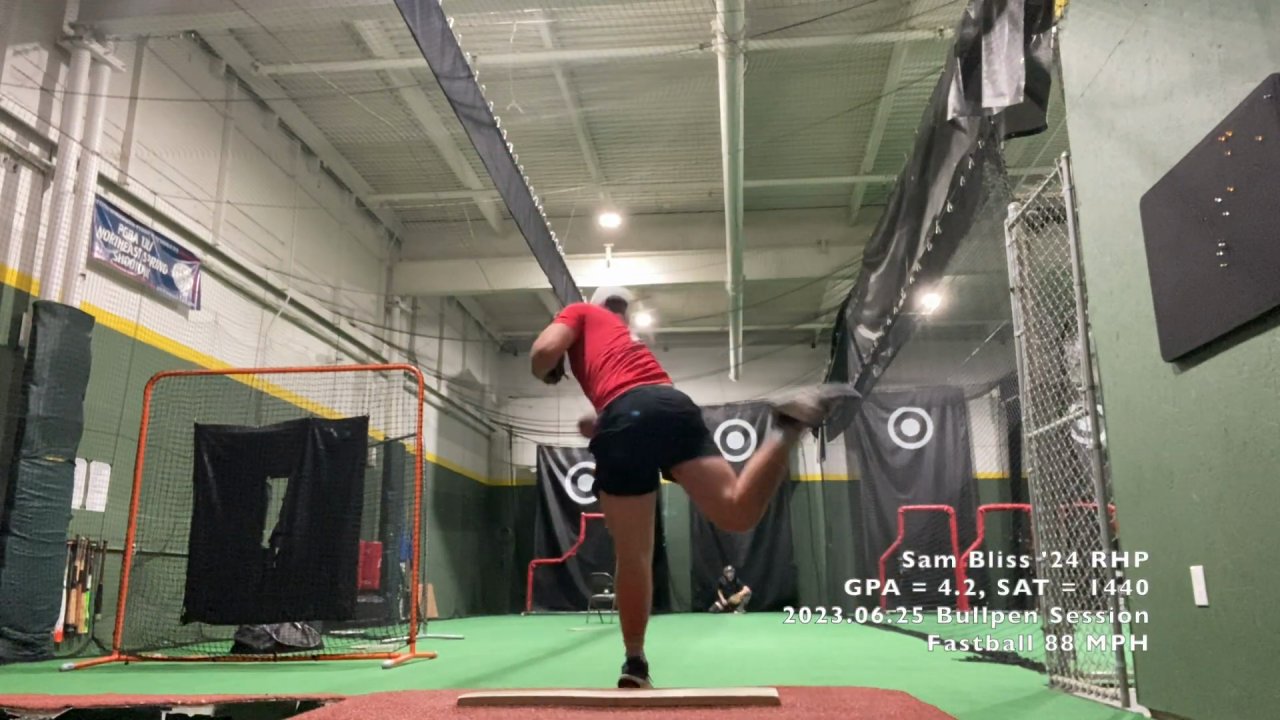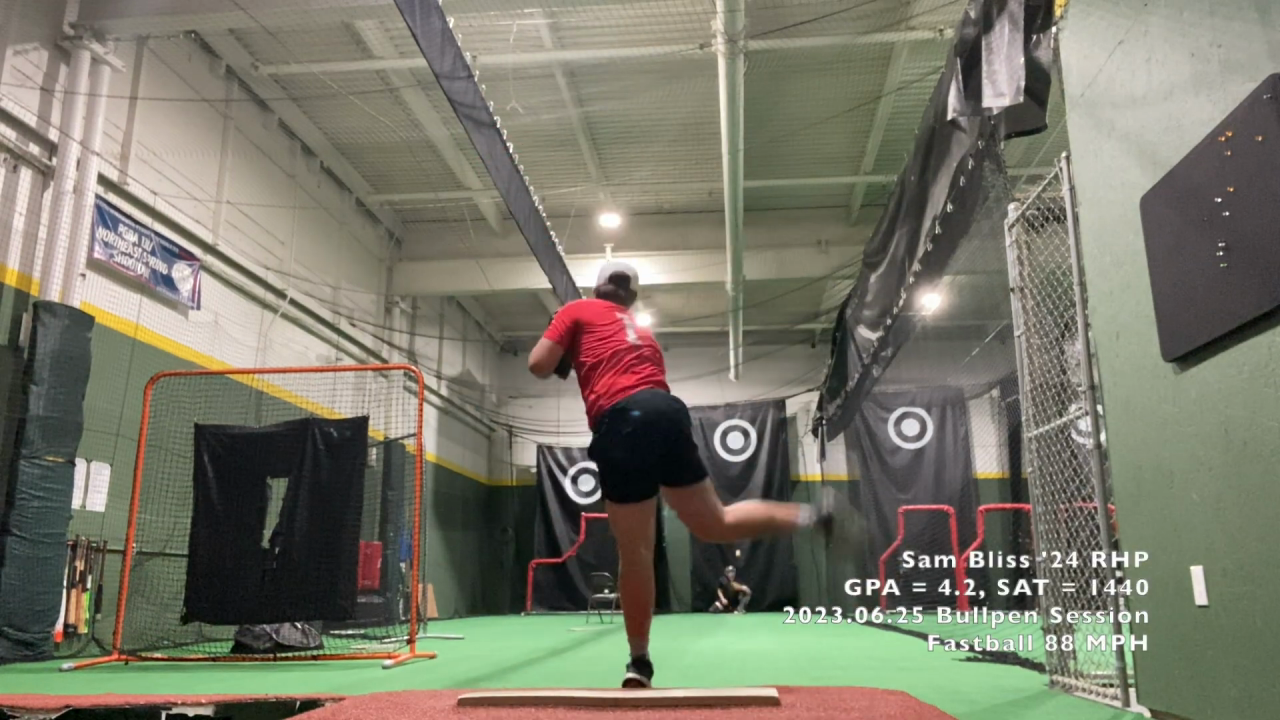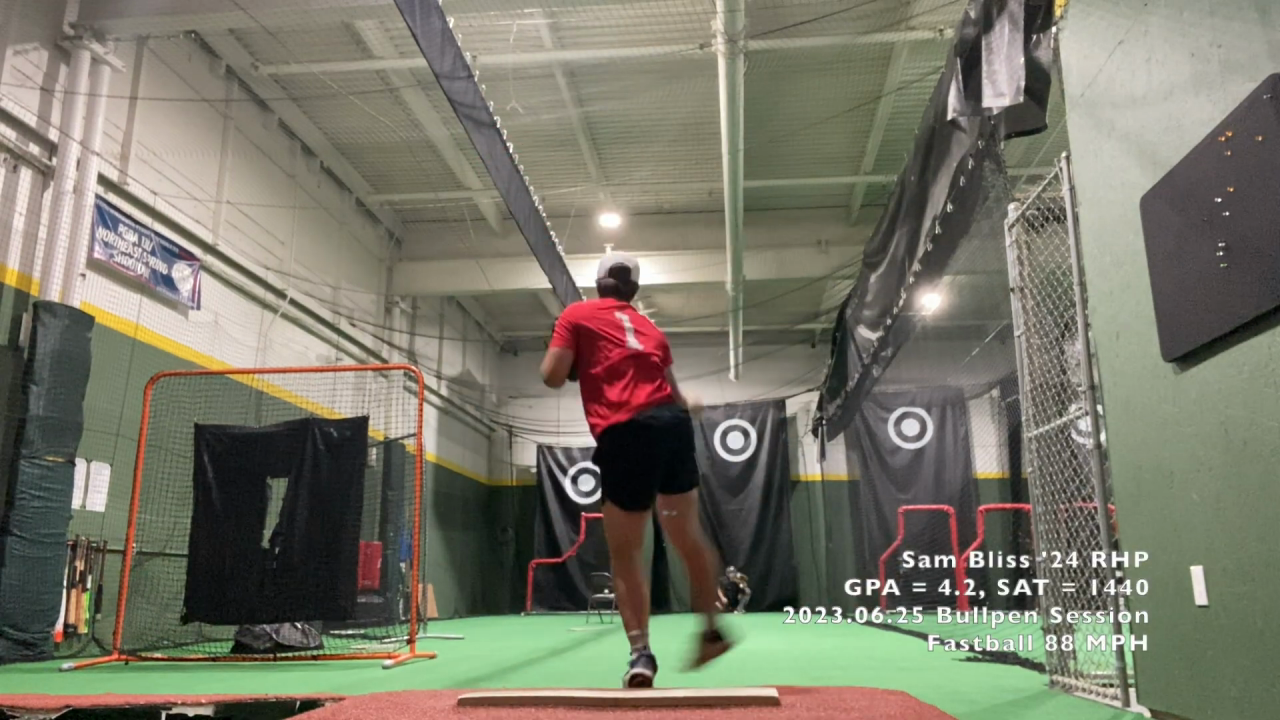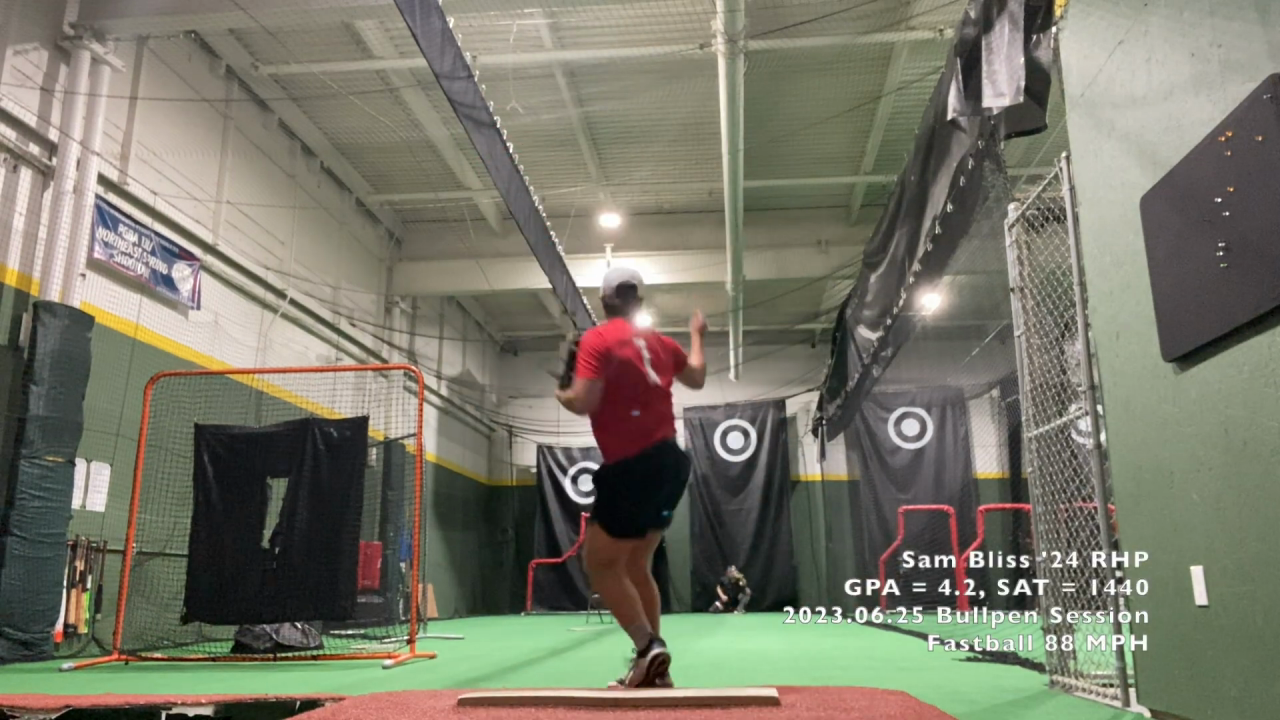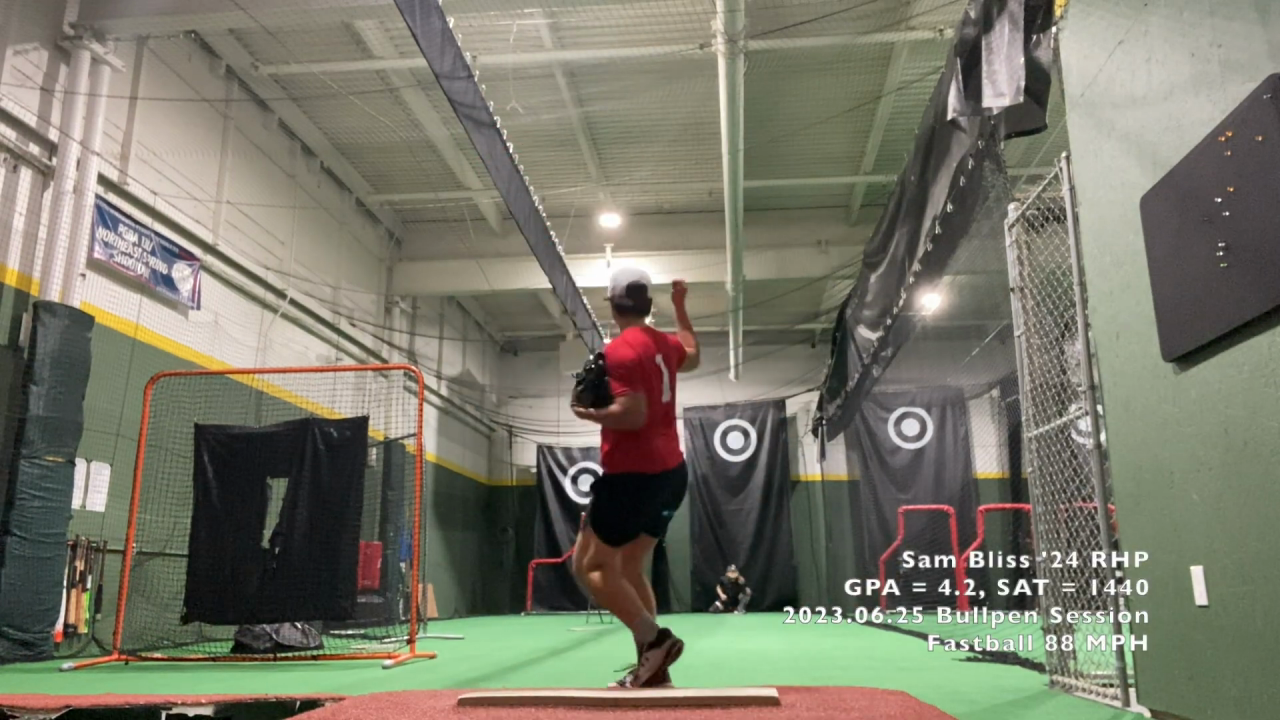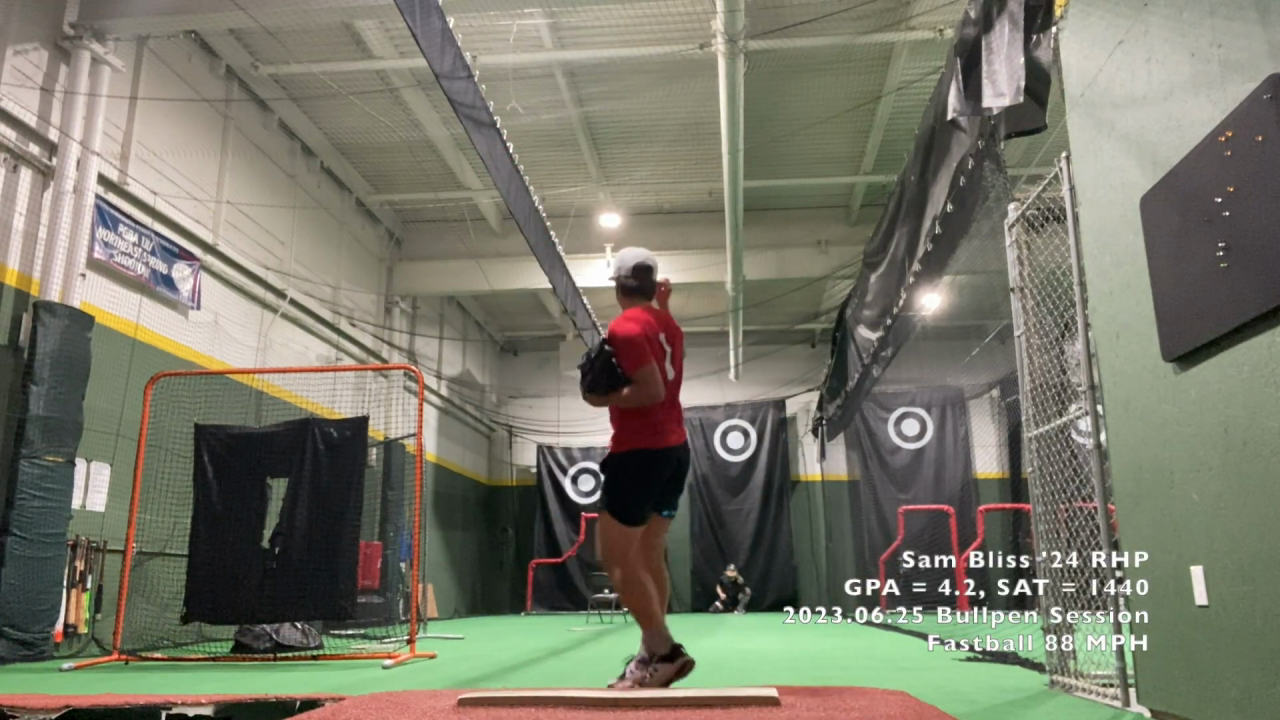
dt=0.1s
person 1, frame 1
left shoulder: (578, 312)
right shoulder: (626, 334)
left elbow: (544, 350)
left wrist: (545, 372)
right wrist: (603, 430)
left hip: (626, 416)
right hip: (668, 404)
left knee: (632, 556)
right knee: (737, 511)
left ankle: (635, 666)
right ankle: (789, 422)
person 1, frame 2
left shoulder: (577, 310)
right shoulder: (637, 332)
left elbow: (539, 364)
left wrist: (559, 364)
left hip: (620, 423)
right hip: (658, 406)
left knee: (634, 553)
right knee: (717, 525)
left ankle: (639, 665)
right ankle: (811, 515)
person 1, frame 3
left shoulder: (577, 315)
right shoulder: (652, 329)
left elbow: (553, 376)
left wrist: (557, 367)
right wrist: (688, 407)
left hip: (625, 436)
right hip: (671, 424)
left knee: (626, 557)
right knee: (688, 538)
left ankle: (640, 657)
right ankle: (711, 629)
person 1, frame 4
left shoulder: (597, 341)
right shoulder: (659, 342)
left elbow: (583, 400)
right elbow: (697, 377)
left wrist: (564, 397)
right wrist: (698, 334)
left hip: (632, 468)
right hip: (672, 463)
left knee: (603, 568)
right knee: (636, 568)
left ankle: (649, 647)
right ankle: (652, 665)
person 1, frame 5
left shoulder: (621, 350)
right shoulder: (665, 344)
left elbow: (631, 414)
right elbow: (691, 356)
left wrist: (588, 413)
right wrist: (680, 308)
left hip: (632, 477)
right hip: (671, 474)
left knee: (589, 566)
right knee: (629, 570)
left ankle: (654, 638)
right ankle: (649, 663)
person 1, frame 6
left shoulder: (624, 328)
right shoulder: (668, 324)
left elbow: (653, 391)
left wrist: (604, 400)
right wrist: (663, 306)
left hip: (639, 454)
right hip: (674, 450)
left knee: (616, 558)
right knee: (646, 556)
left ankle: (664, 650)
right ankle: (652, 653)
